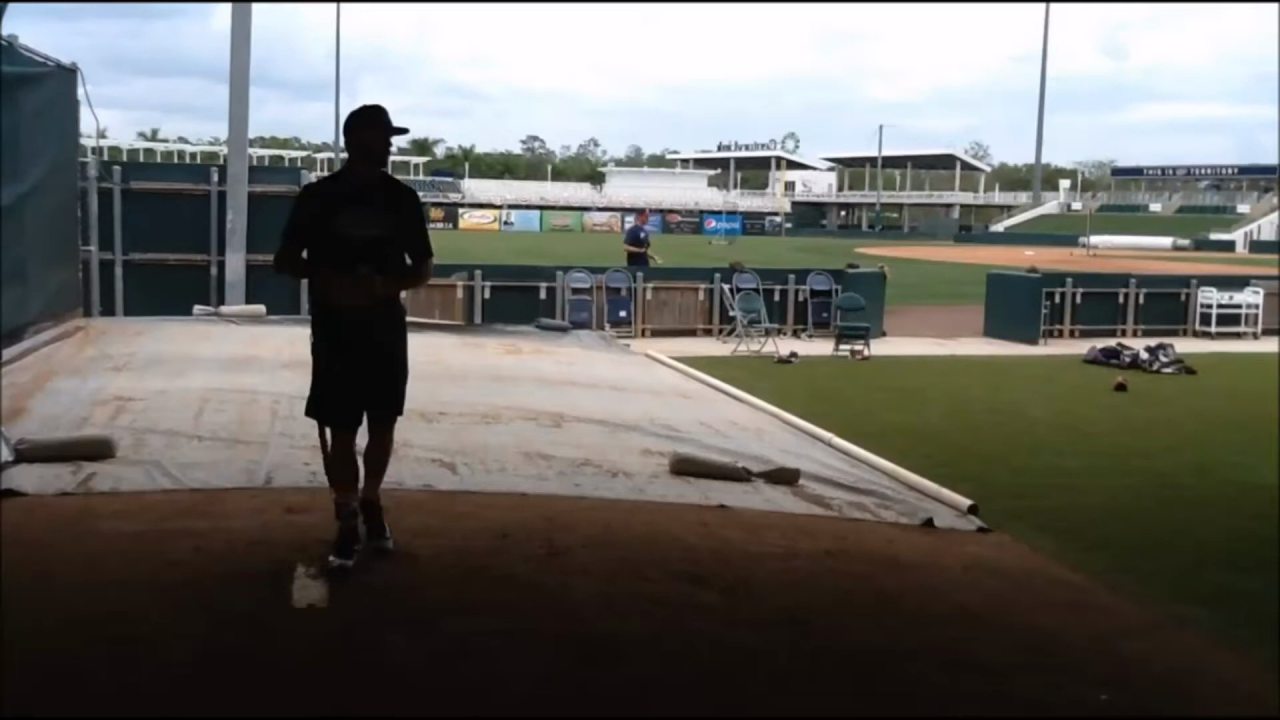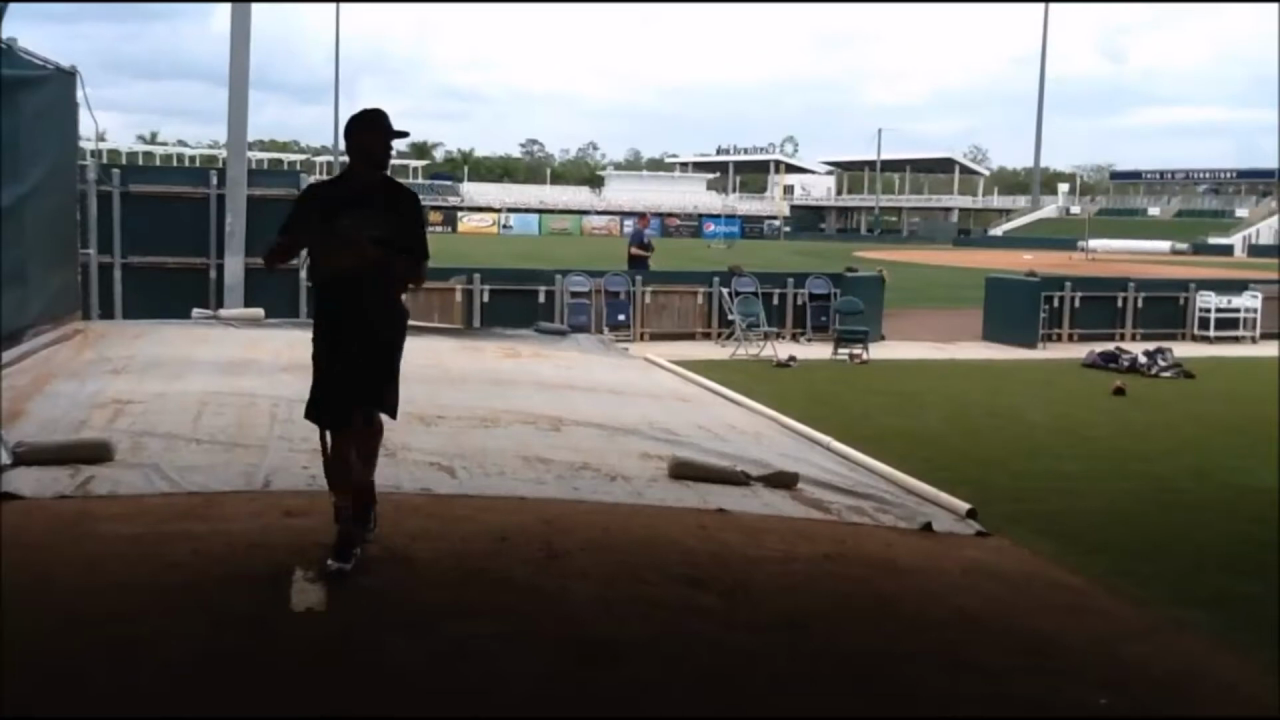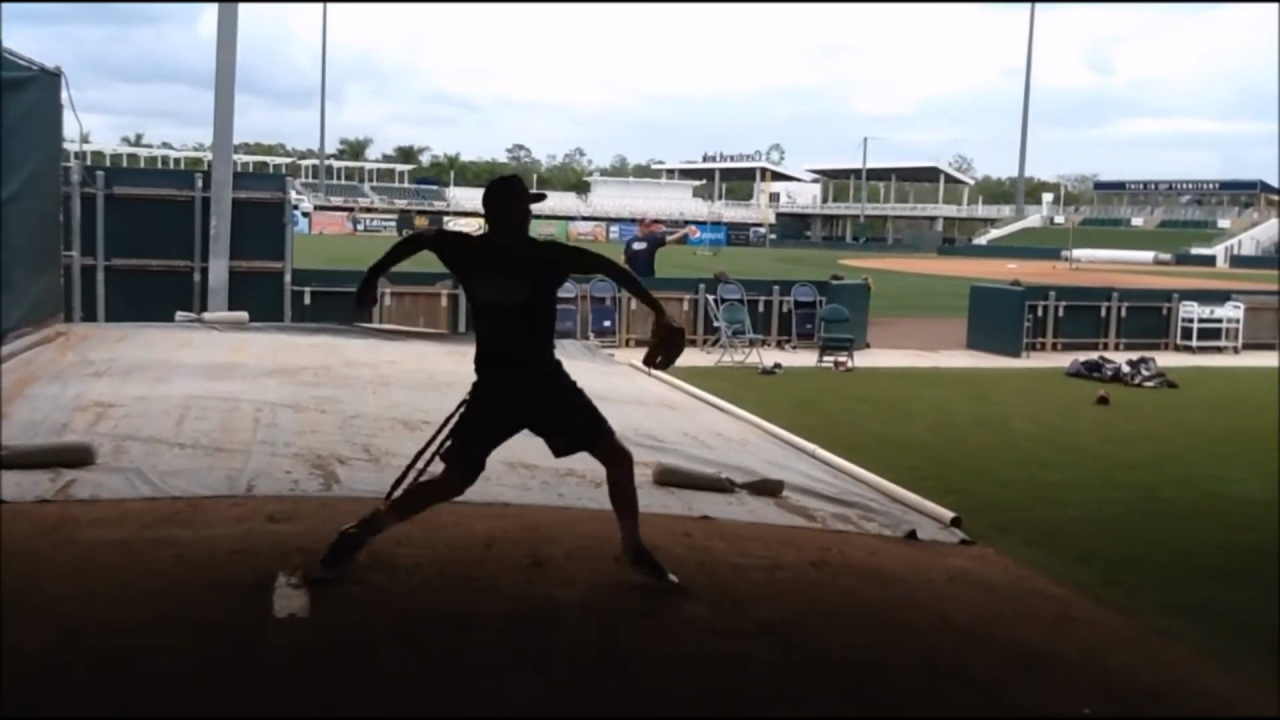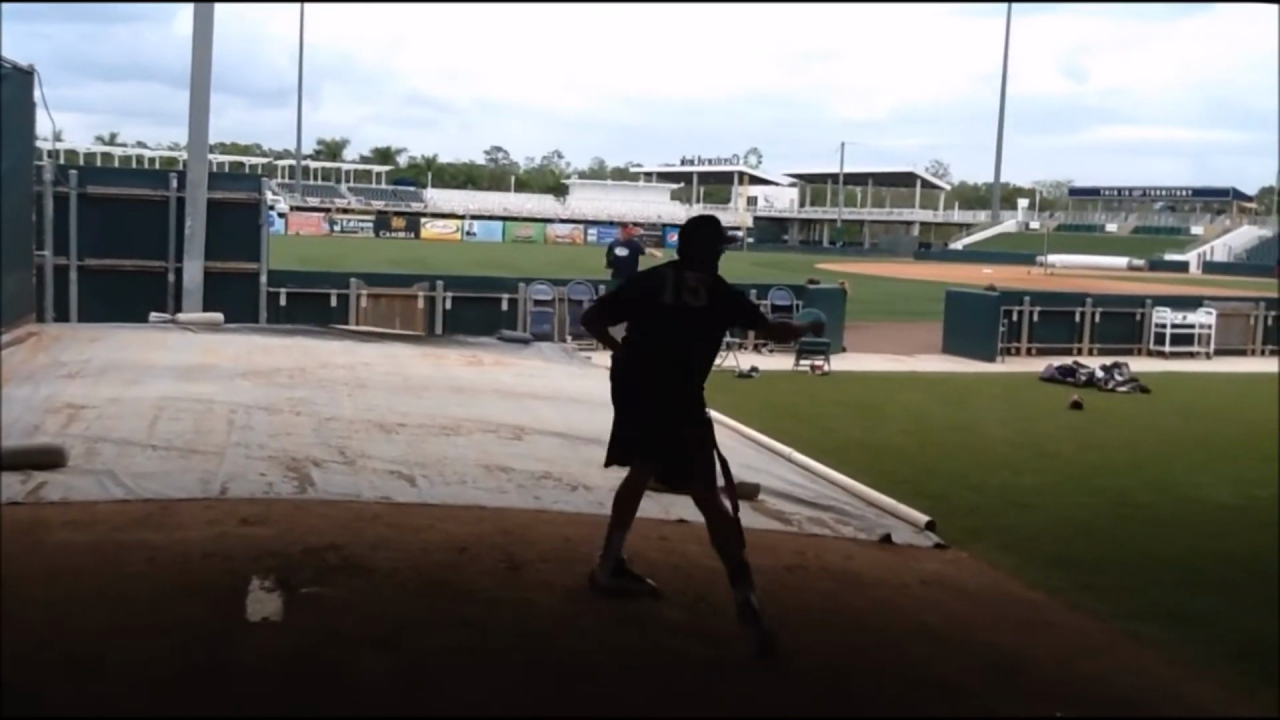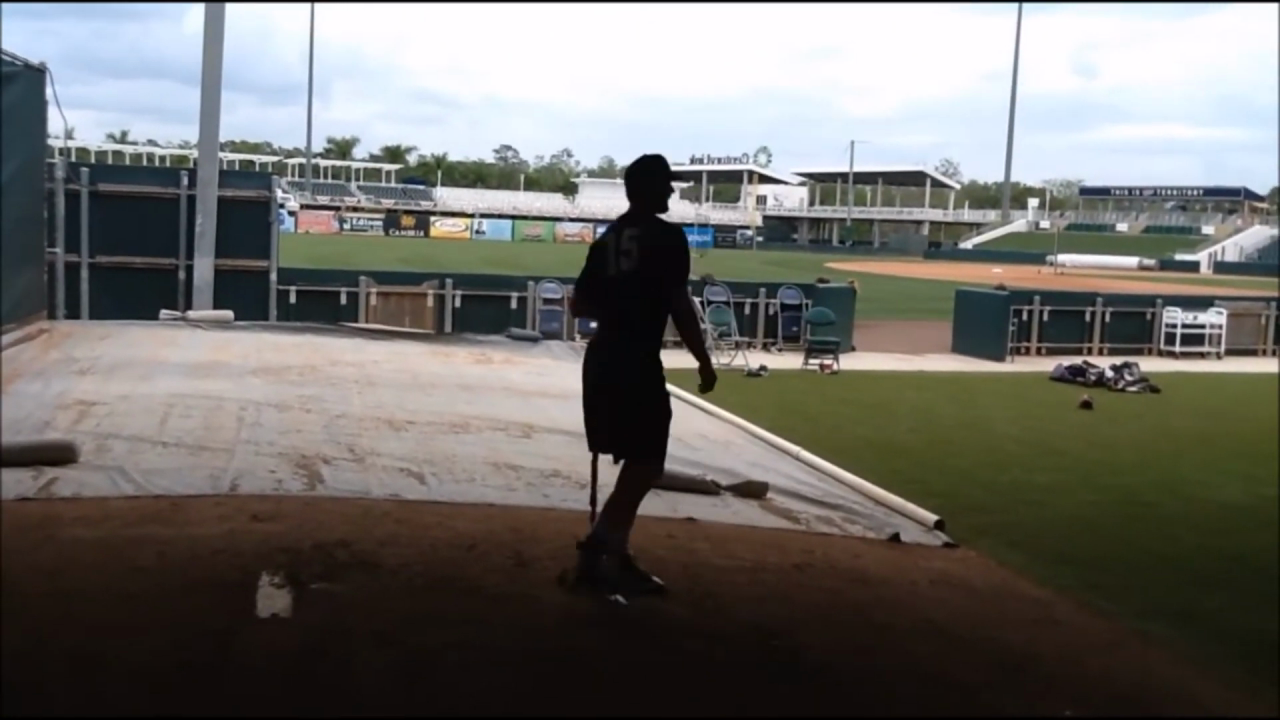
dt=1s
person 1, frame 1
left shoulder: (402, 197)
right shoulder: (318, 196)
left elbow: (422, 267)
right elbow: (285, 260)
left wrist: (386, 285)
right wrist: (329, 281)
left hip: (386, 330)
right hip: (334, 331)
left knee: (383, 426)
right knee: (340, 430)
left ankle: (371, 500)
right ankle: (347, 523)
person 1, frame 2
left shoulder: (402, 200)
right shoulder: (319, 198)
left elbow: (418, 272)
right elbow: (273, 258)
left wrist: (374, 258)
right wrist: (318, 251)
left hip: (382, 324)
right hip: (334, 326)
left knee: (367, 420)
right knee: (337, 429)
left ankle: (362, 492)
right ankle: (348, 526)
person 1, frame 3
left shoulder: (548, 256)
right shoulder: (473, 252)
left elbow: (609, 265)
right elbow: (422, 238)
left wrist: (655, 306)
right wrist: (373, 276)
left hip: (545, 380)
right hip: (497, 383)
left knee: (618, 459)
right knee: (457, 478)
left ankle: (634, 552)
right ankle: (358, 535)
person 1, frame 4
left shoulder: (645, 280)
right shoulder: (723, 293)
left elbow: (593, 320)
right elbow: (775, 332)
right wrist: (806, 328)
left hip: (630, 384)
right hip: (678, 394)
left knee: (641, 470)
right knee: (706, 494)
left ankle: (609, 565)
right ankle: (744, 594)
person 1, frame 5
left shoulder: (607, 239)
right shoulder: (668, 237)
left elbow: (580, 305)
right elbow: (680, 308)
right wrist: (705, 361)
left hip: (602, 356)
right hip: (636, 362)
left knee: (639, 461)
right knee: (644, 463)
left ankle: (615, 558)
right ankle: (594, 553)
